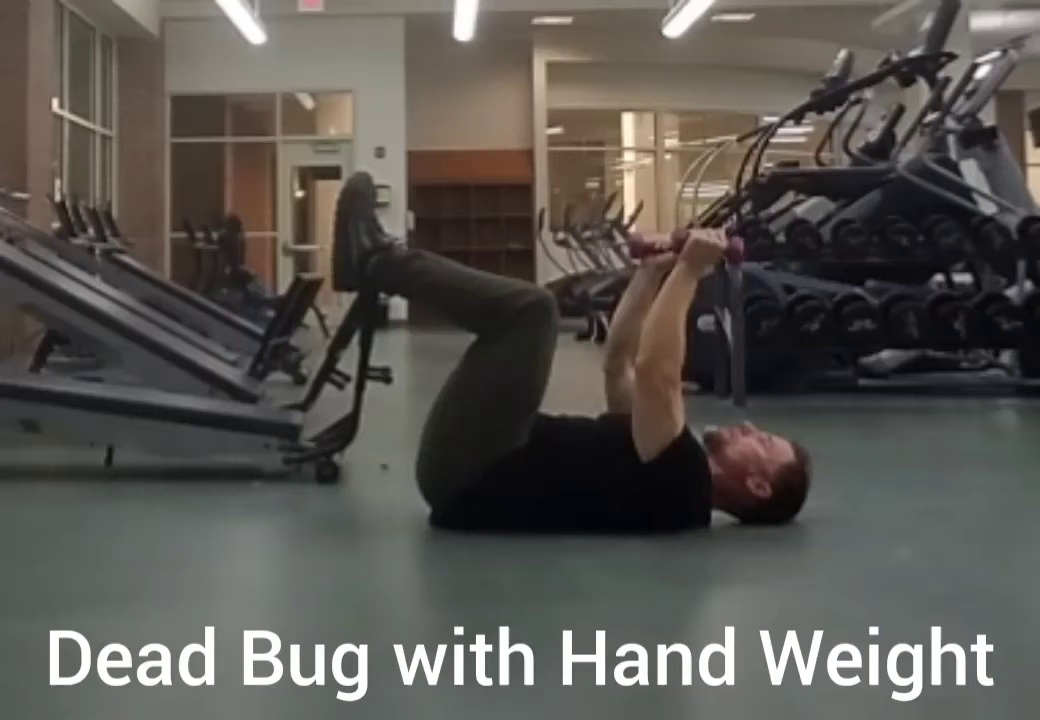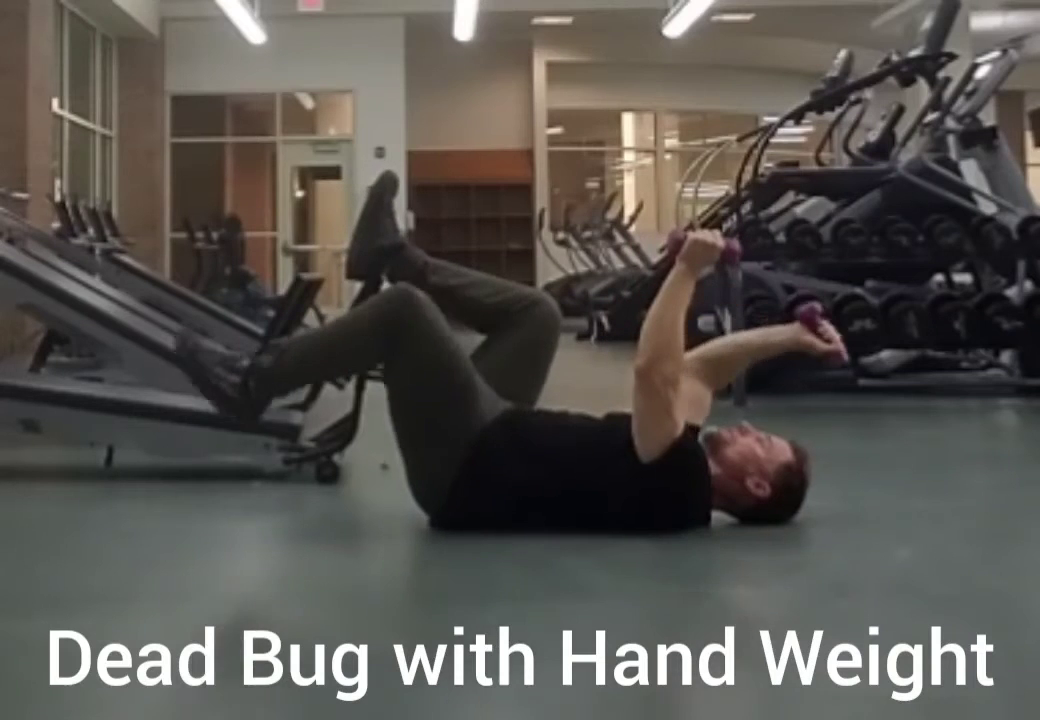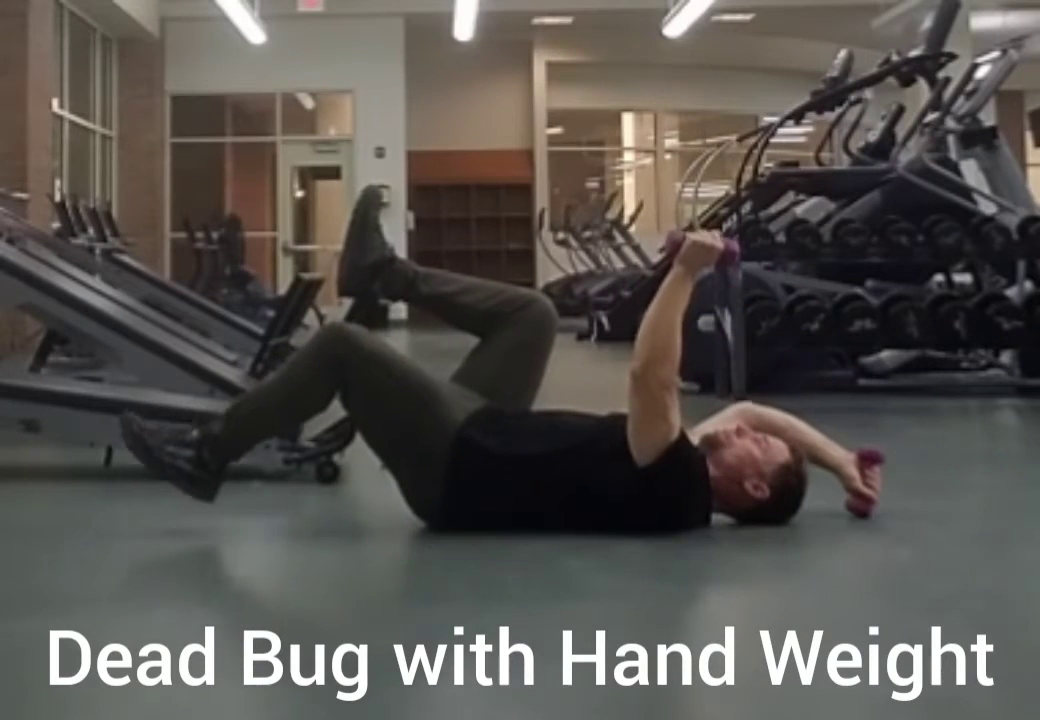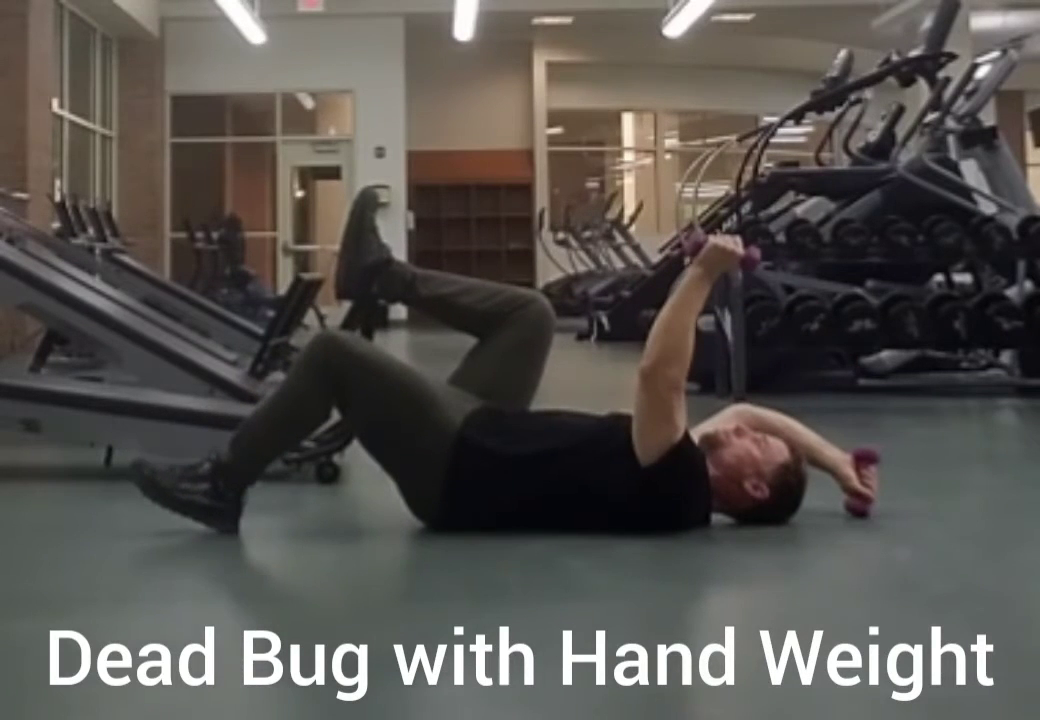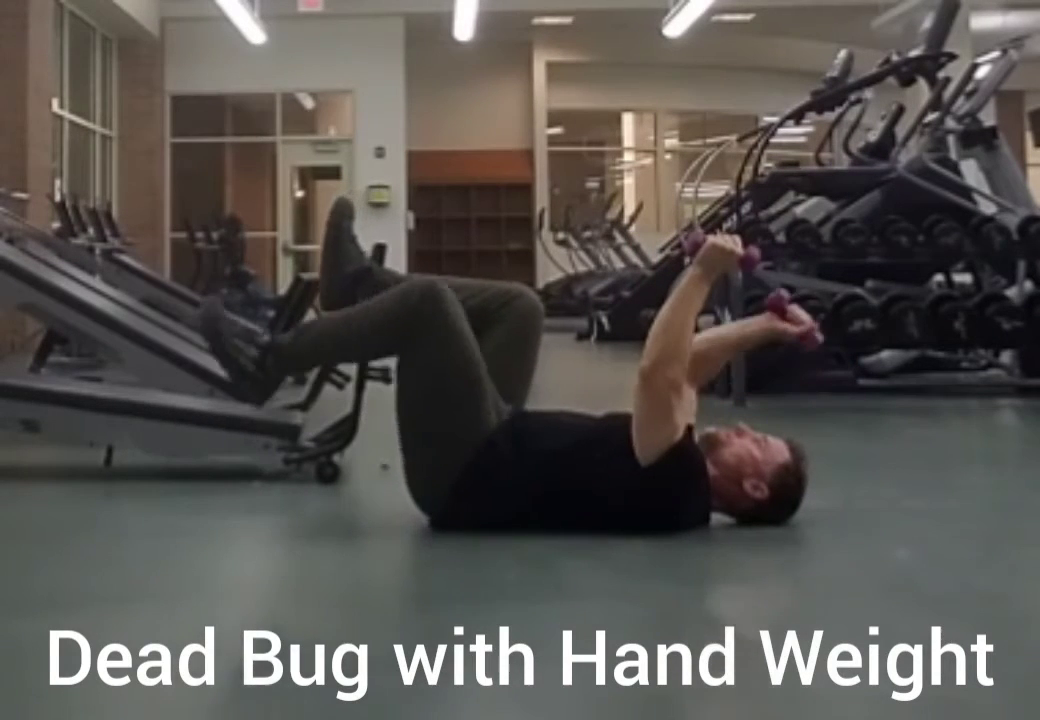
dt=0.7s
person 1, frame 1
left shoulder: (681, 482)
right shoulder: (673, 460)
left elbow: (655, 375)
right elbow: (619, 362)
left wrist: (688, 272)
right wrist: (651, 274)
left hip: (466, 482)
right hip: (480, 477)
left knee: (530, 309)
right knee: (526, 313)
left ankle: (374, 262)
right ankle: (382, 259)
person 1, frame 2
left shoulder: (679, 485)
right shoulder: (687, 460)
left elbow: (654, 373)
right elbow: (700, 362)
left wrist: (687, 271)
right wrist: (795, 335)
left hip: (468, 473)
right hip: (493, 447)
left knee: (404, 309)
right knee: (536, 311)
left ankle: (250, 385)
right ankle: (393, 257)
person 1, frame 3
left shoulder: (675, 488)
right shoulder: (695, 472)
left elbow: (648, 378)
right elbow: (750, 406)
left wrist: (684, 273)
right wrist: (842, 459)
left hip: (459, 467)
right hip: (486, 435)
left knee: (342, 344)
right knee: (532, 311)
left ankle: (207, 456)
right ankle: (387, 273)
person 1, frame 4
left shoulder: (675, 488)
right shoulder: (693, 474)
left elbow: (658, 375)
right elbow: (749, 410)
left wrist: (701, 274)
right wrist: (838, 460)
left hip: (458, 468)
right hip: (484, 438)
left knee: (333, 354)
right knee: (530, 311)
left ankle: (221, 487)
right ankle: (382, 276)
person 1, frame 5
left shoulder: (675, 488)
right shoulder: (686, 466)
left elbow: (657, 372)
right elbow: (683, 368)
left wrist: (701, 274)
right wrist: (768, 326)
left hip: (469, 475)
right hip: (497, 445)
left knee: (427, 302)
right knee: (518, 304)
left ankle: (267, 364)
right ankle: (369, 283)
